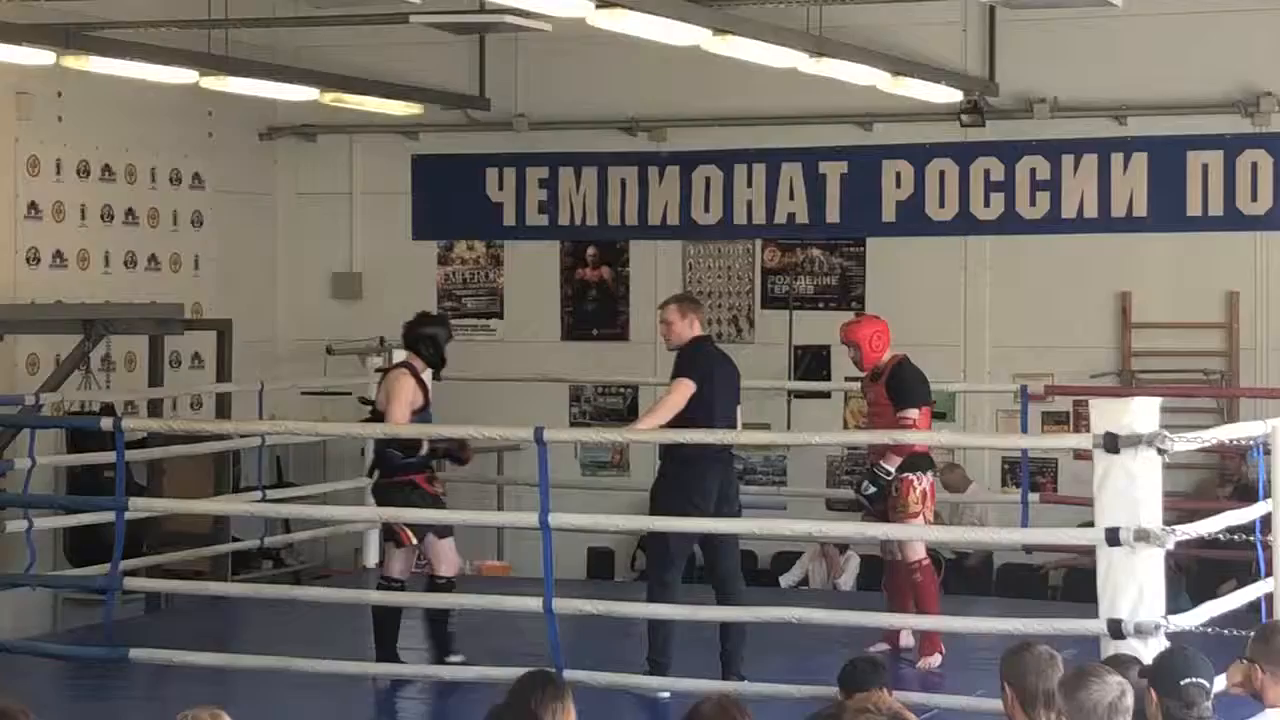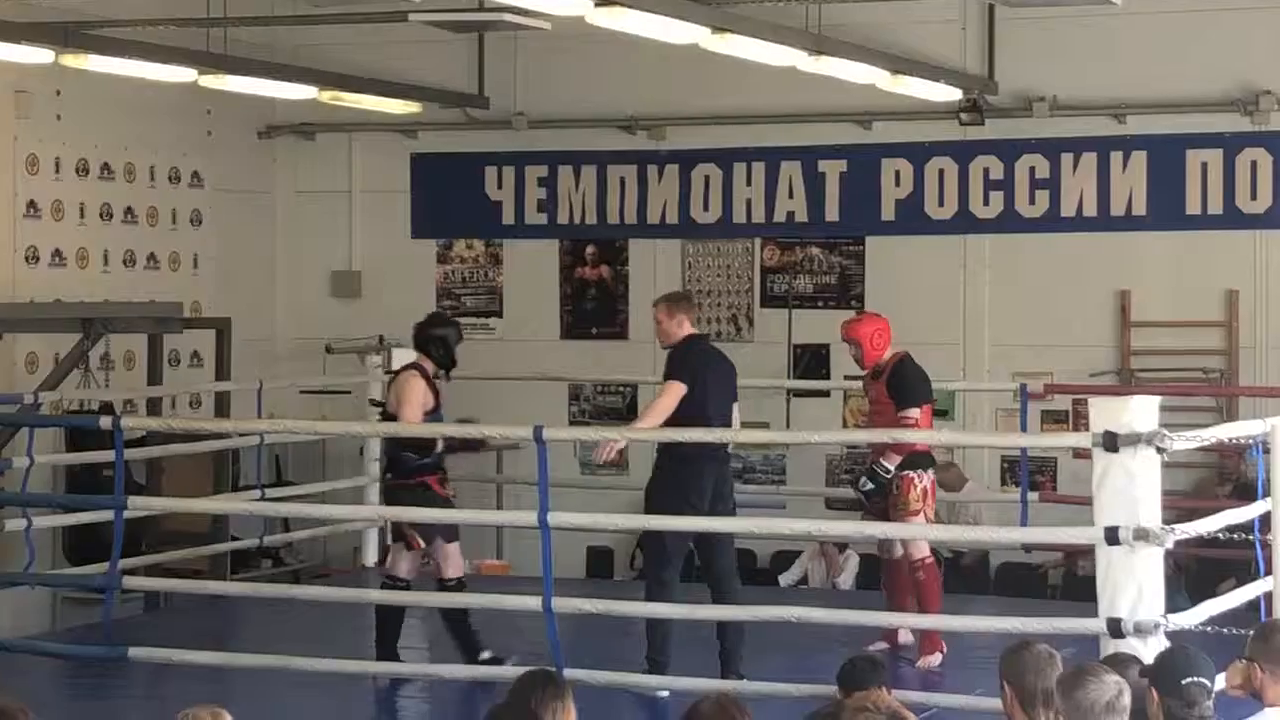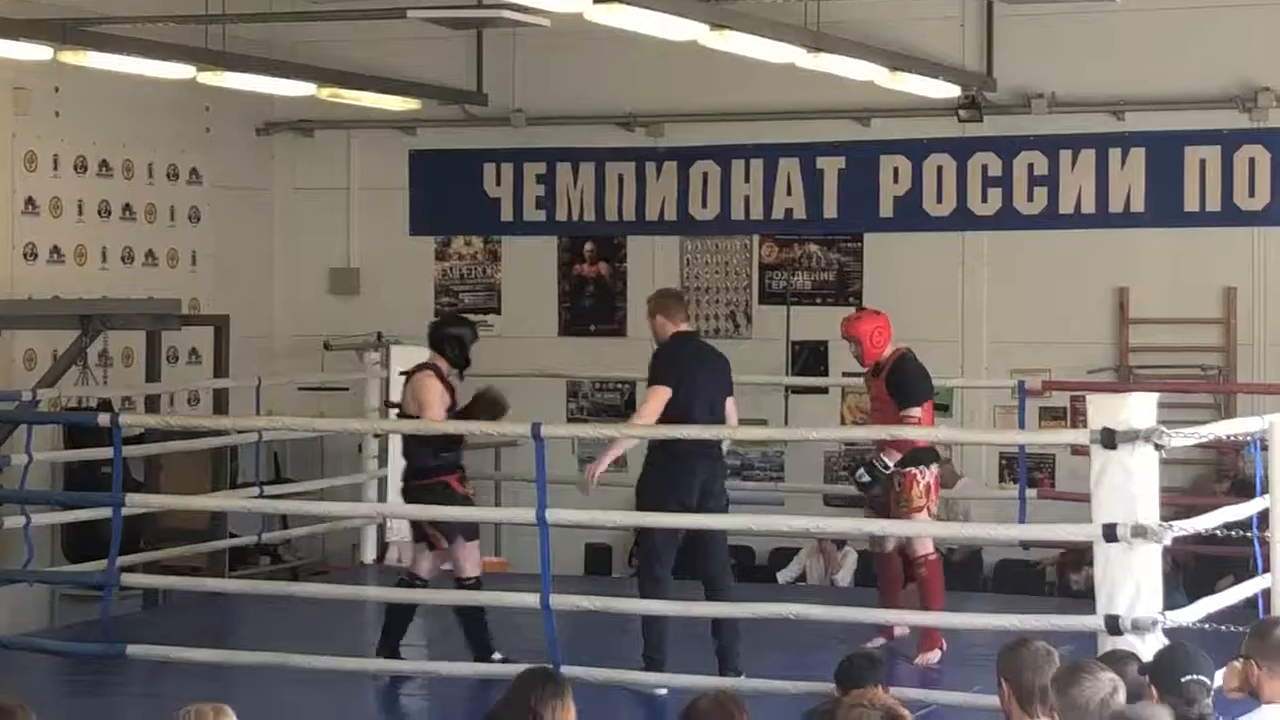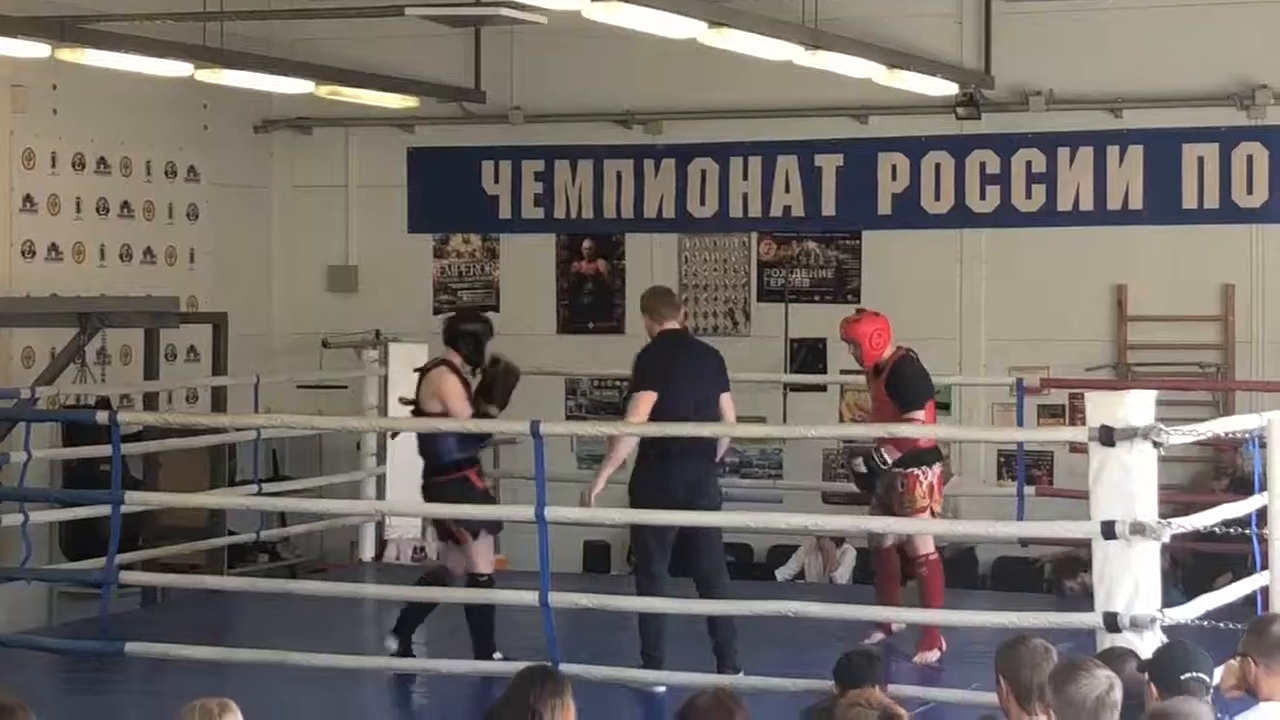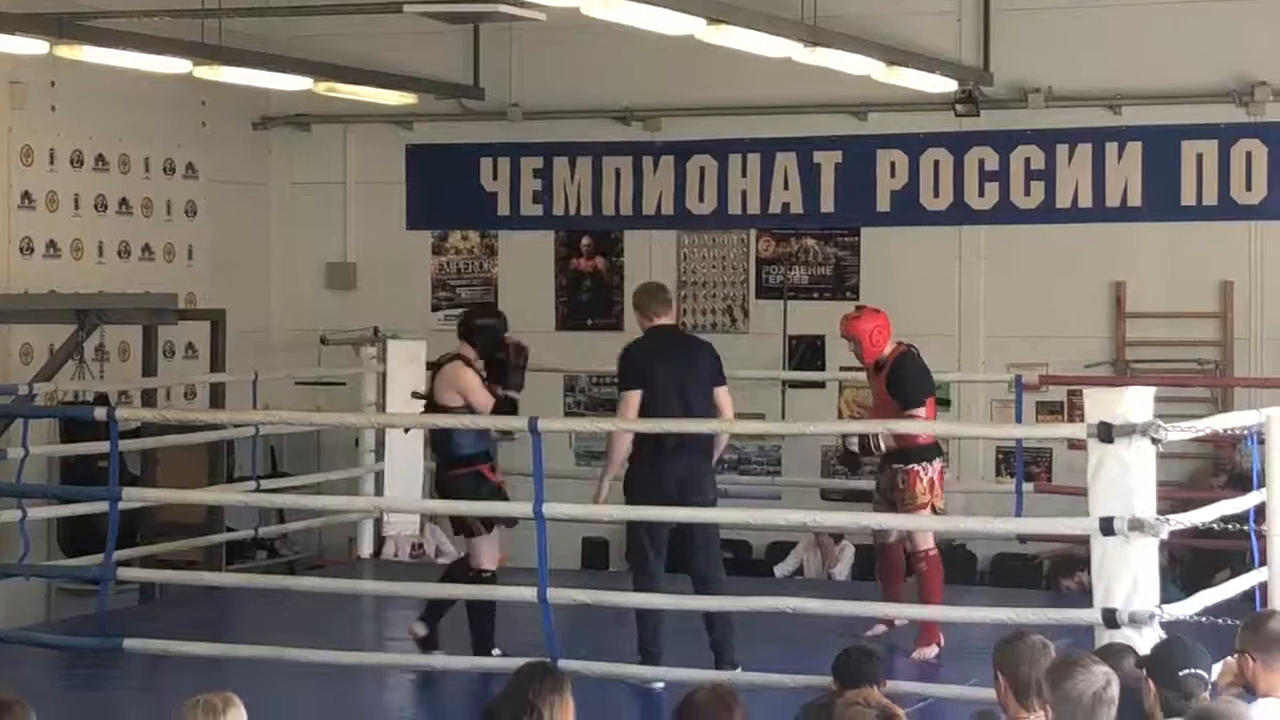
dt=0.1s
person 1, frame 1
left shoulder: (693, 356)
right shoulder: (726, 363)
left elbow: (675, 399)
left wrist: (633, 429)
left hip: (685, 474)
right hip: (722, 475)
left knee: (663, 576)
right knee: (727, 575)
left ankle: (659, 671)
right ankle: (734, 672)
person 1, frame 2
left shoulder: (684, 355)
right shoulder: (724, 362)
left elbow: (666, 402)
left wrist: (621, 437)
left hip: (681, 473)
right hip: (718, 474)
left knee: (662, 574)
right knee: (724, 573)
left ankle: (658, 671)
right ankle: (732, 671)
person 1, frame 3
left shoulder: (669, 355)
right shoulder: (718, 359)
left elbow: (649, 414)
right elbow: (731, 424)
left wrist: (606, 456)
left hip: (669, 472)
right hip: (710, 473)
left knee: (655, 573)
right knee: (718, 572)
left ankle: (655, 669)
right ankle: (730, 666)
person 1, frame 4
left shoulder: (653, 355)
right shoulder: (711, 356)
left elbow: (636, 422)
right elbow: (728, 420)
left wrist: (602, 476)
left hip: (660, 470)
right hip: (702, 470)
left knee: (651, 570)
right knee: (712, 569)
left ankle: (653, 666)
right ankle: (729, 663)
person 1, frame 5
left shoulder: (636, 353)
right shoulder: (703, 350)
left elbow: (626, 423)
right elbow: (726, 415)
left wrist: (606, 478)
left hip: (652, 468)
right hip: (696, 466)
left knee: (648, 567)
right knee: (708, 565)
left ankle: (651, 662)
right ankle: (726, 659)
person 2, frame 1
left shoulder: (905, 375)
right shoulder: (871, 378)
left elbow: (908, 433)
left wrist: (880, 473)
right wrist: (873, 474)
left hip: (909, 474)
right hip: (887, 474)
left knee: (912, 554)
right knee: (892, 554)
left ankle: (933, 642)
right ankle: (900, 631)
person 2, frame 2
left shoulder: (906, 372)
right shoulder: (873, 375)
left elbow: (909, 433)
left wrist: (879, 471)
right wrist: (873, 471)
left hip: (910, 471)
right hip: (889, 472)
left knee: (915, 552)
right knee: (890, 552)
left ankle: (933, 640)
right ankle: (899, 629)
person 2, frame 3
left shoulder: (905, 369)
right shoulder: (876, 370)
left elbow: (911, 428)
left wrist: (877, 465)
right wrist: (874, 466)
left hip: (914, 467)
right hip: (891, 469)
left knee: (919, 549)
right knee: (883, 545)
left ankle: (933, 637)
right ankle: (892, 624)
person 2, frame 4
left shoulder: (905, 370)
right shoulder: (878, 370)
left wrist: (875, 460)
right wrist: (869, 459)
left hip: (916, 466)
right hip: (893, 468)
left knee: (920, 548)
right knee: (880, 541)
left ankle: (932, 636)
right ankle: (889, 618)
person 2, frame 5
left shoulder: (906, 367)
right shoulder: (879, 366)
left elbow: (914, 427)
left wrist: (869, 444)
right wrist: (863, 443)
left hip: (917, 463)
right hip: (894, 462)
left knee: (920, 544)
right knee: (884, 535)
left ankle: (931, 632)
person 3, frame 1
left shoulder: (410, 378)
right shoulder: (404, 380)
right elbow: (397, 440)
left wrist: (439, 446)
right wrist: (441, 448)
left hip: (405, 485)
right hip: (407, 487)
left knee: (396, 574)
right knee: (446, 568)
left ankle: (385, 657)
right ankle: (444, 655)
person 3, frame 2
left shoulder: (417, 379)
right shoulder: (413, 381)
right elbow: (411, 442)
left wrist: (450, 440)
right wrist: (453, 441)
left hip: (413, 486)
right hip: (418, 488)
left knee: (399, 574)
right knee: (451, 571)
left ankle: (385, 655)
right ankle: (474, 655)
person 3, frame 3
left shoulder: (432, 378)
right shoulder: (429, 382)
right elbow: (439, 440)
left wrist: (470, 415)
right wrist: (478, 420)
left hip: (433, 485)
right hip: (437, 487)
left knee: (419, 572)
right knee: (469, 572)
left ankle: (387, 651)
right ankle: (485, 656)
person 3, frame 4
left shoulder: (445, 373)
right shoulder: (446, 378)
right elbow: (476, 432)
left wrist: (487, 389)
right wrist: (496, 398)
left hip: (451, 480)
right hip: (456, 482)
left knee: (452, 566)
right knee: (481, 568)
left ankle: (401, 638)
right ankle: (486, 655)
person 3, frame 5
left shoulder: (456, 367)
right shoulder: (461, 372)
left elbow: (481, 411)
right elbow: (500, 418)
left wrist: (498, 378)
right wrist: (512, 382)
left hip: (461, 473)
right hip: (470, 475)
left knee: (476, 558)
right knee: (486, 565)
left ankle: (428, 622)
right ankle: (483, 651)
